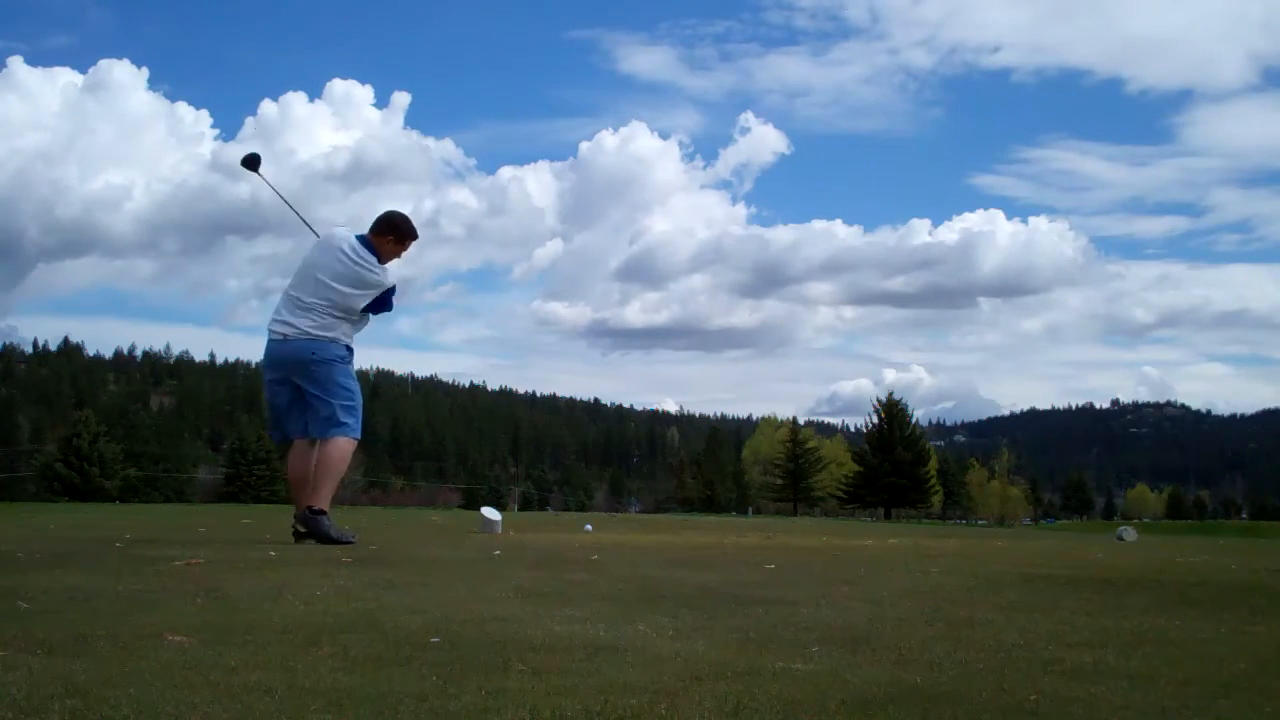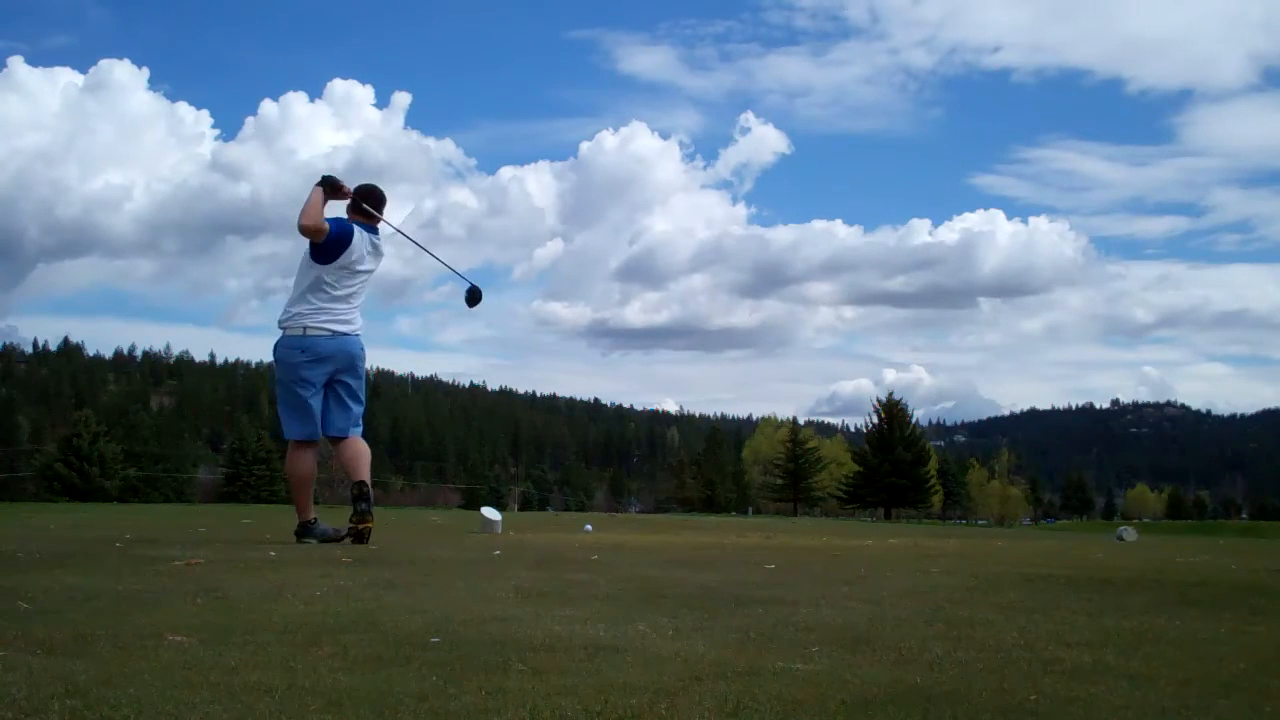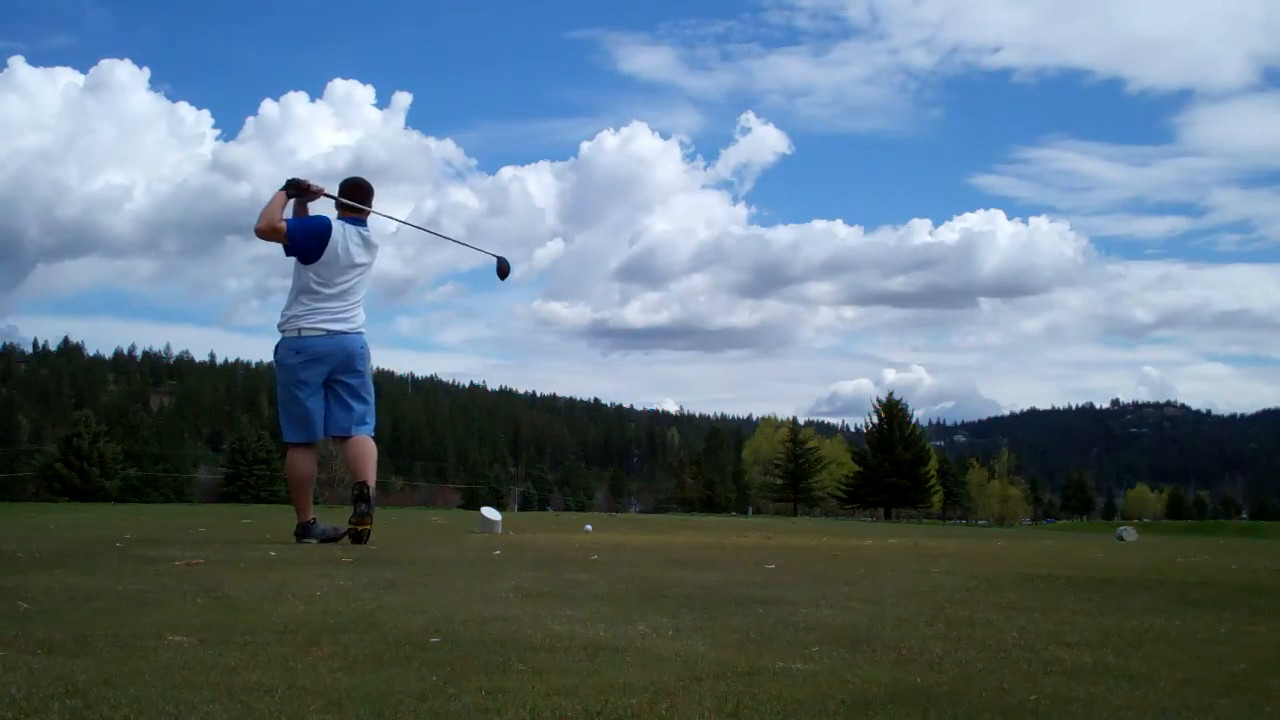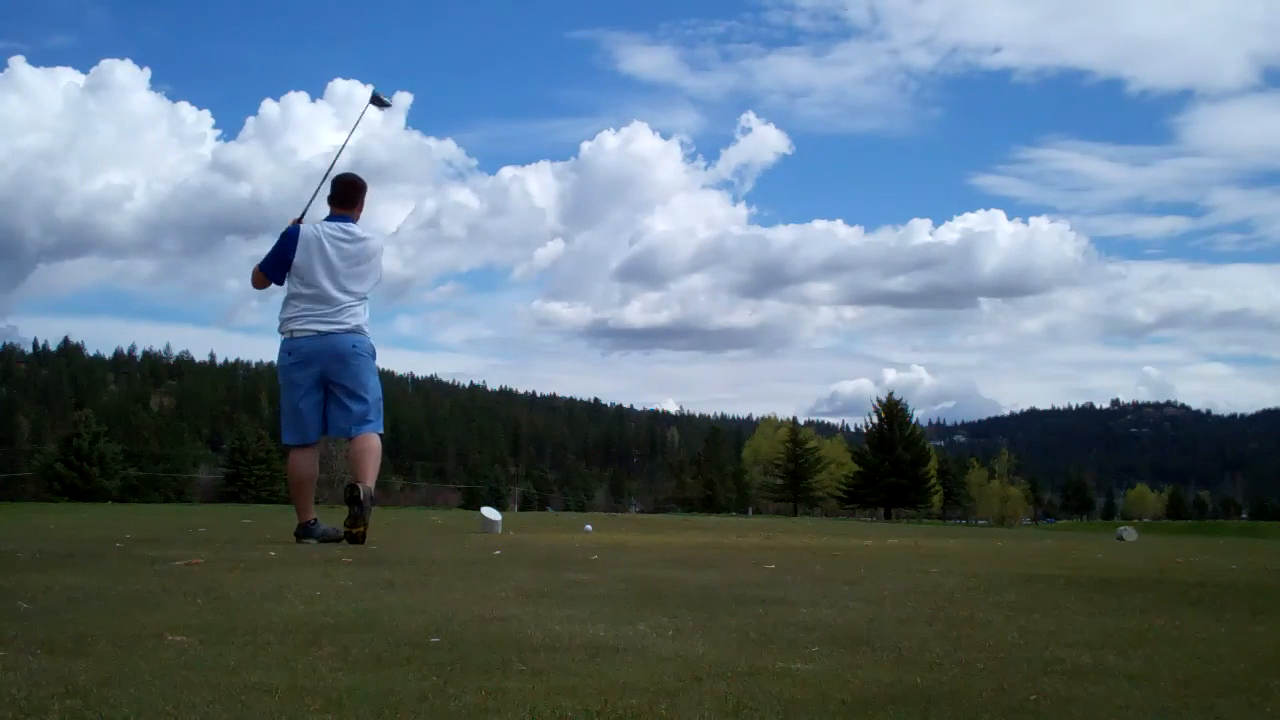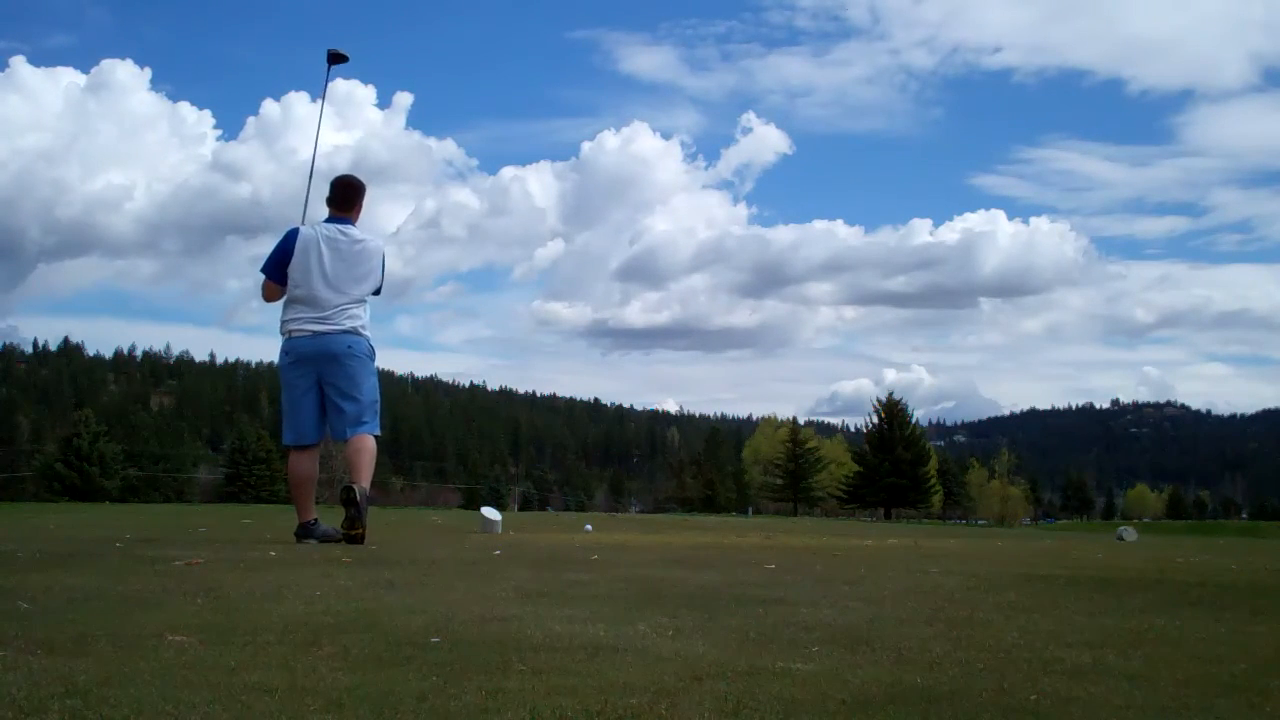
dt=0.4s
person 1, frame 1
left shoulder: (338, 237)
right shoulder: (382, 282)
right elbow: (380, 307)
left hip: (280, 346)
right hip: (326, 351)
left knee: (302, 437)
right knee: (341, 432)
left ankle: (303, 522)
right ankle: (316, 513)
person 1, frame 2
left shoulder: (343, 232)
right shoulder: (374, 247)
left elbow: (310, 225)
right elbow: (308, 223)
left wrist: (322, 189)
right wrist: (326, 194)
left hip: (303, 343)
right hip: (347, 345)
left knee: (303, 437)
right knee: (347, 431)
left ankle: (307, 523)
right ankle: (362, 488)
person 1, frame 3
left shoulder: (325, 230)
right shoulder: (371, 244)
left elbow: (266, 227)
left wrist: (287, 192)
right wrist: (301, 204)
left hip: (303, 344)
right hip: (350, 344)
left knee: (303, 438)
right knee: (355, 429)
left ankle: (307, 523)
right ankle: (366, 490)
person 1, frame 4
left shoulder: (299, 236)
right shoulder: (374, 246)
left elbow: (258, 280)
left hip: (300, 344)
right hip: (350, 343)
left knee: (303, 438)
right knee: (364, 426)
left ankle: (307, 523)
right ankle: (364, 490)
person 1, frame 5
left shoulder: (298, 238)
right shoulder: (374, 249)
left elbow: (270, 293)
left hip: (299, 345)
right hip: (349, 344)
left knee: (303, 440)
right knee: (360, 428)
left ankle: (307, 523)
right ankle: (358, 490)
